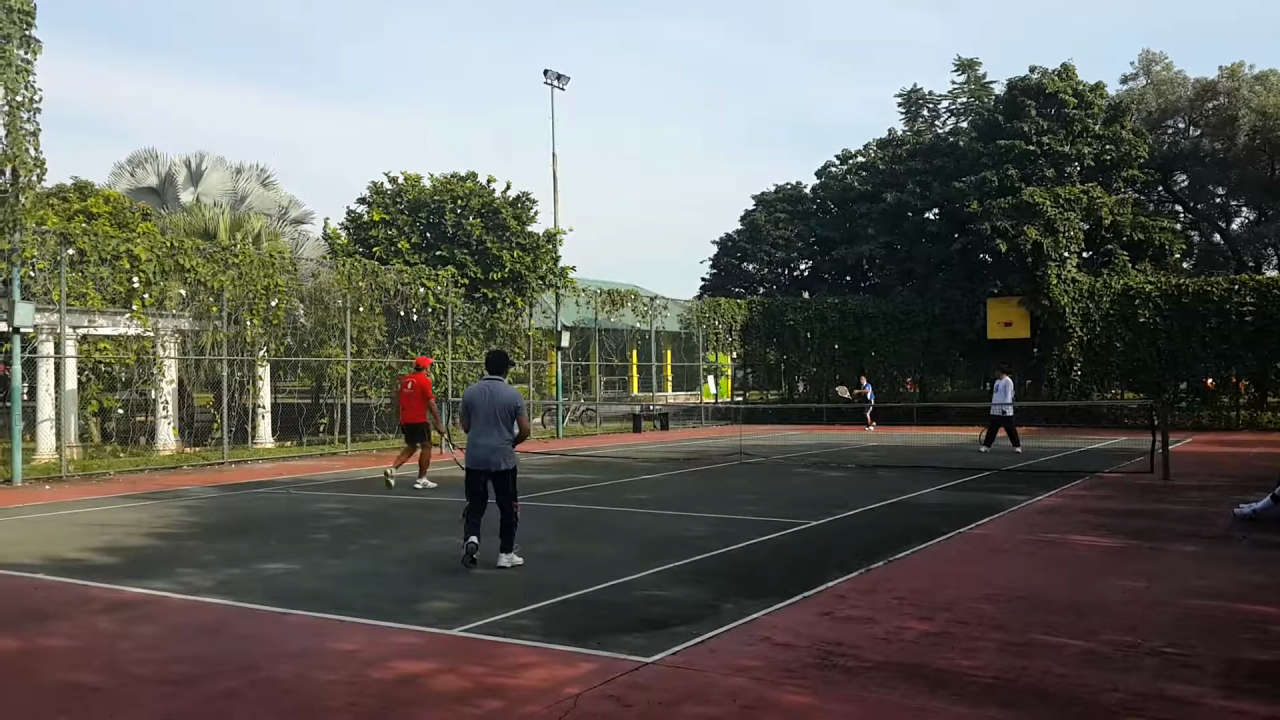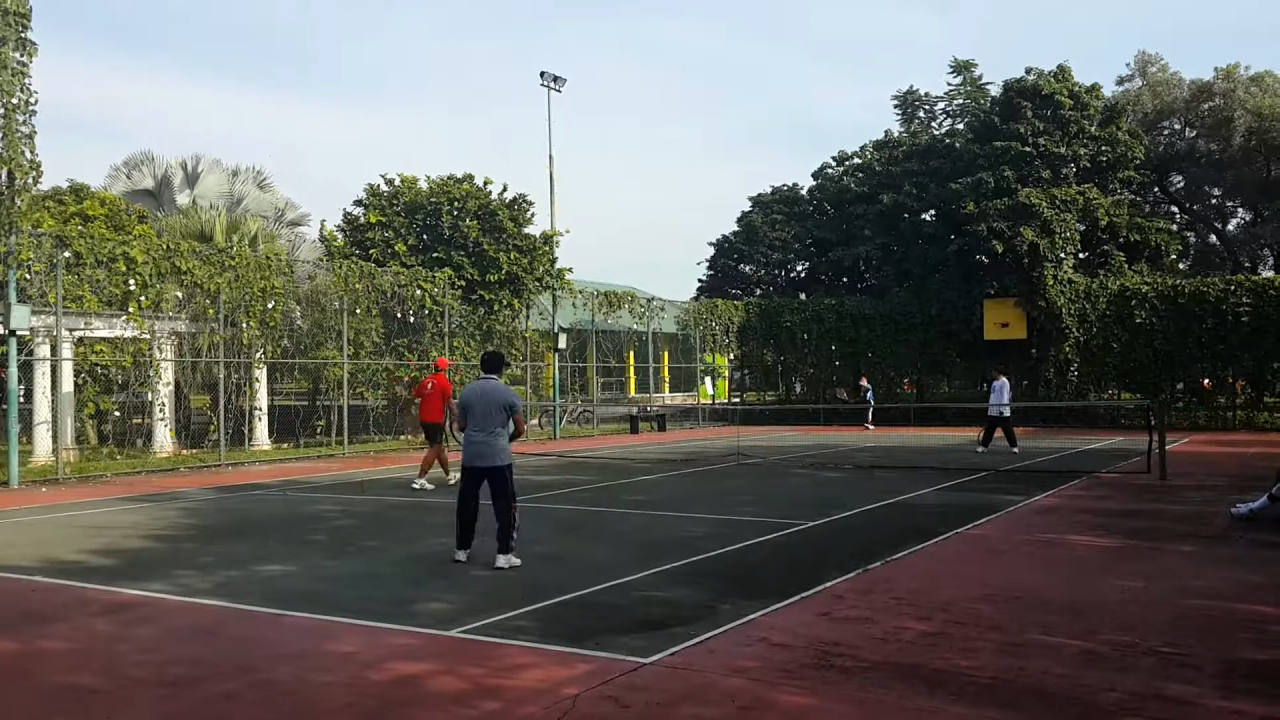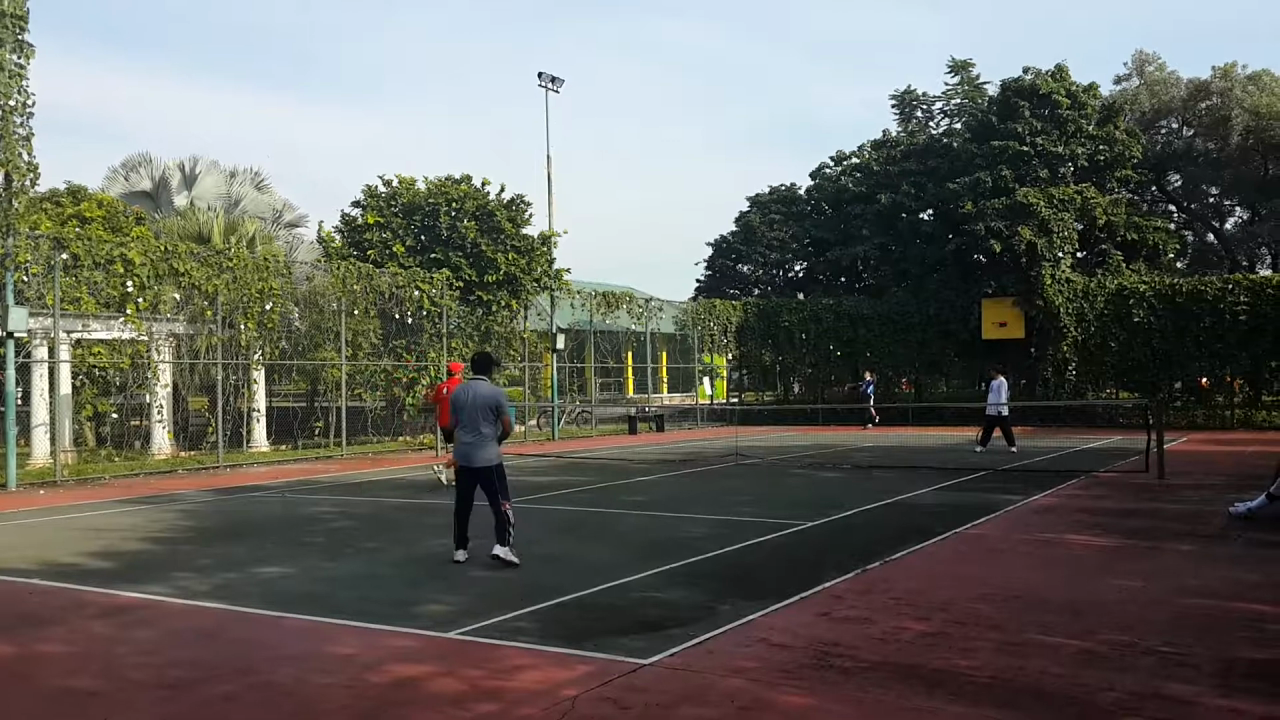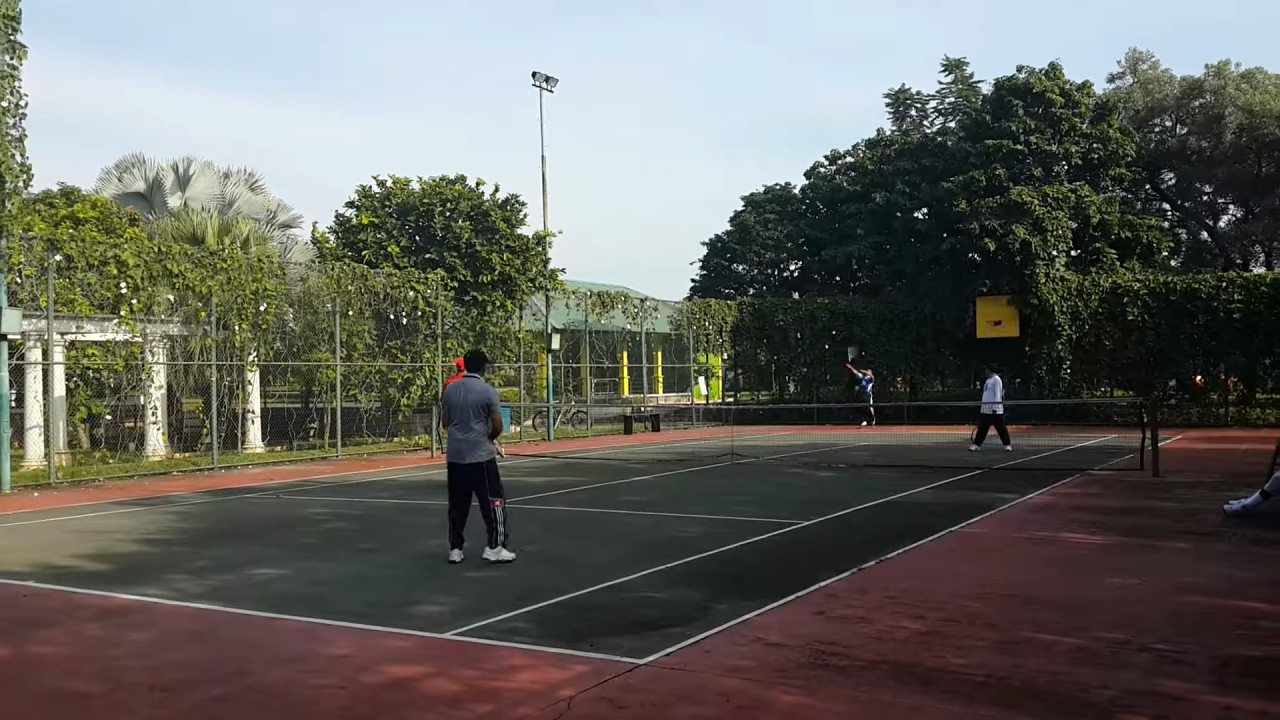
dt=0.2s
person 1, frame 1
left shoulder: (470, 392)
right shoulder: (514, 395)
left elbow: (465, 426)
right elbow: (525, 431)
left hip: (475, 458)
right hip: (503, 458)
left knee: (474, 505)
right knee: (508, 508)
left ankle: (471, 539)
right ankle: (506, 554)
person 1, frame 2
left shoulder: (467, 392)
right shoulder: (508, 393)
left elbow: (461, 425)
right elbow: (520, 429)
left hip: (471, 456)
right hip: (499, 457)
left knee: (467, 504)
right knee: (506, 507)
left ankle: (462, 549)
right ankle: (504, 555)
person 1, frame 3
left shoulder: (457, 392)
right shoulder: (496, 393)
left elbow: (451, 426)
right elbow: (507, 429)
left hip: (462, 457)
right hip: (488, 457)
left knee: (462, 505)
right knee: (501, 504)
left ankle: (460, 549)
right ankle: (502, 546)
person 1, frame 4
left shoulder: (450, 389)
right shoulder: (488, 391)
left elbow: (446, 422)
right elbow: (498, 426)
left hip: (455, 454)
right hip: (481, 454)
left knee: (457, 503)
right knee: (492, 500)
left ankle: (455, 549)
right ankle: (495, 548)
